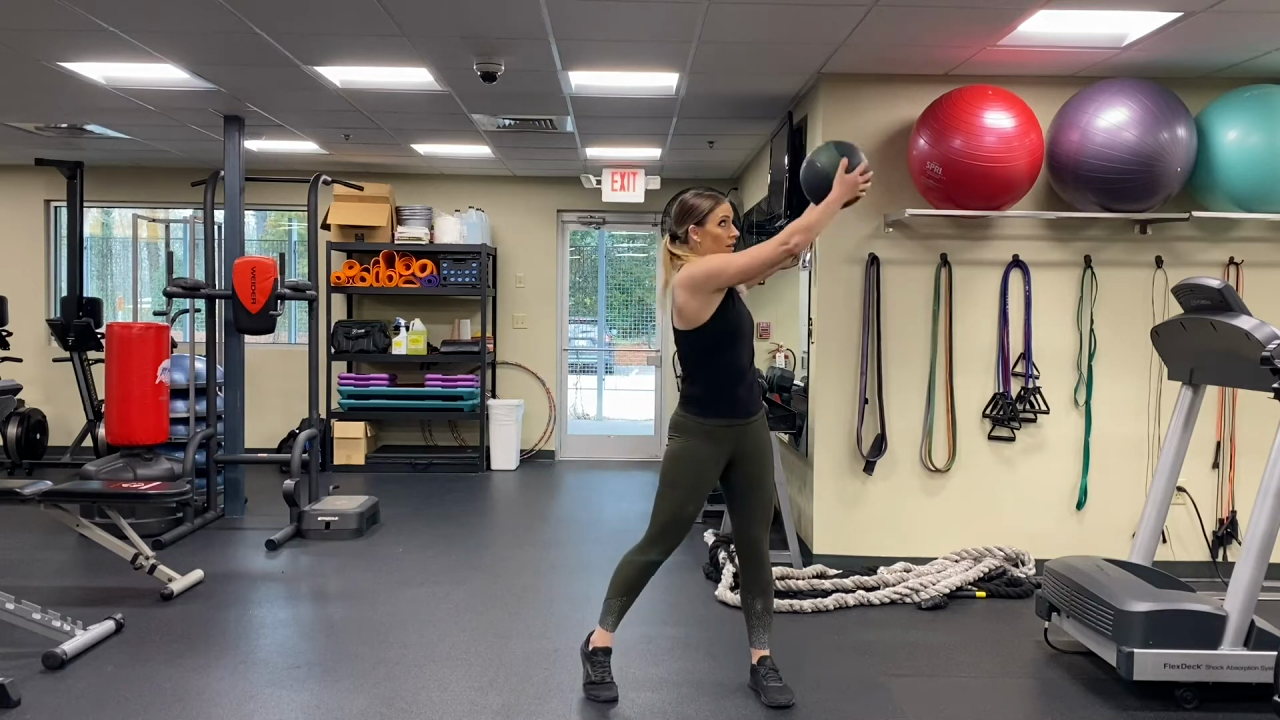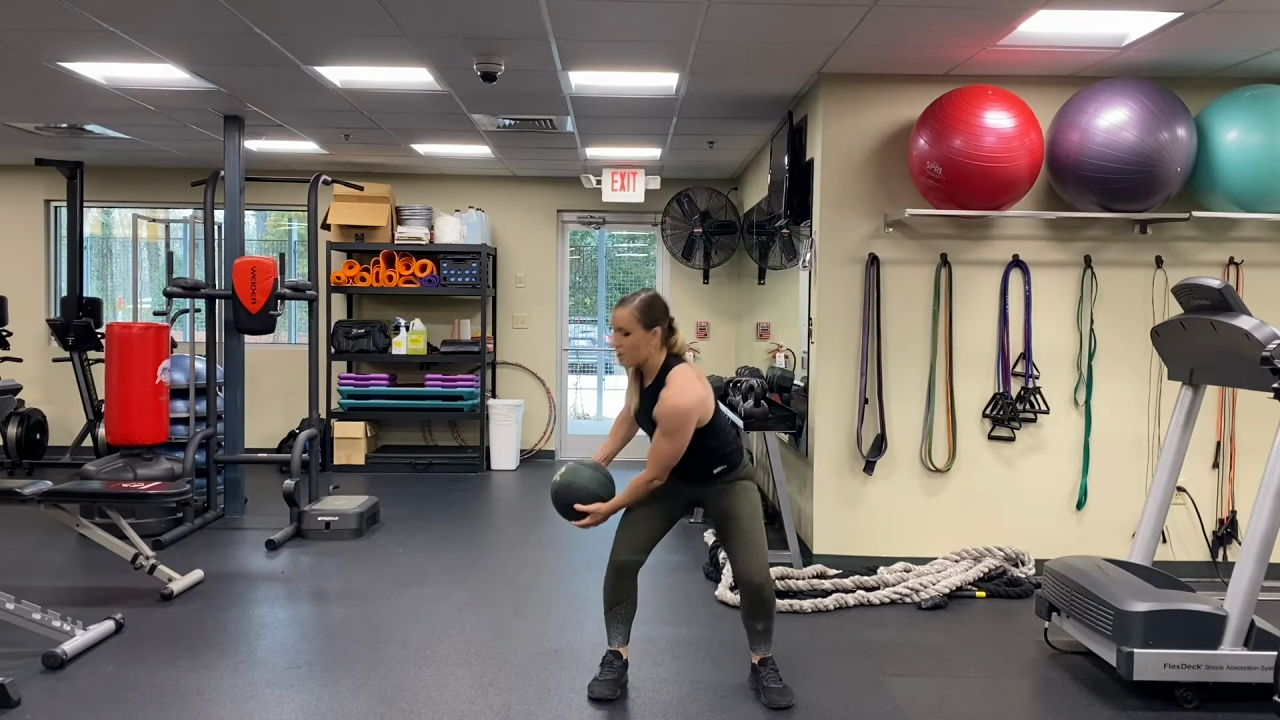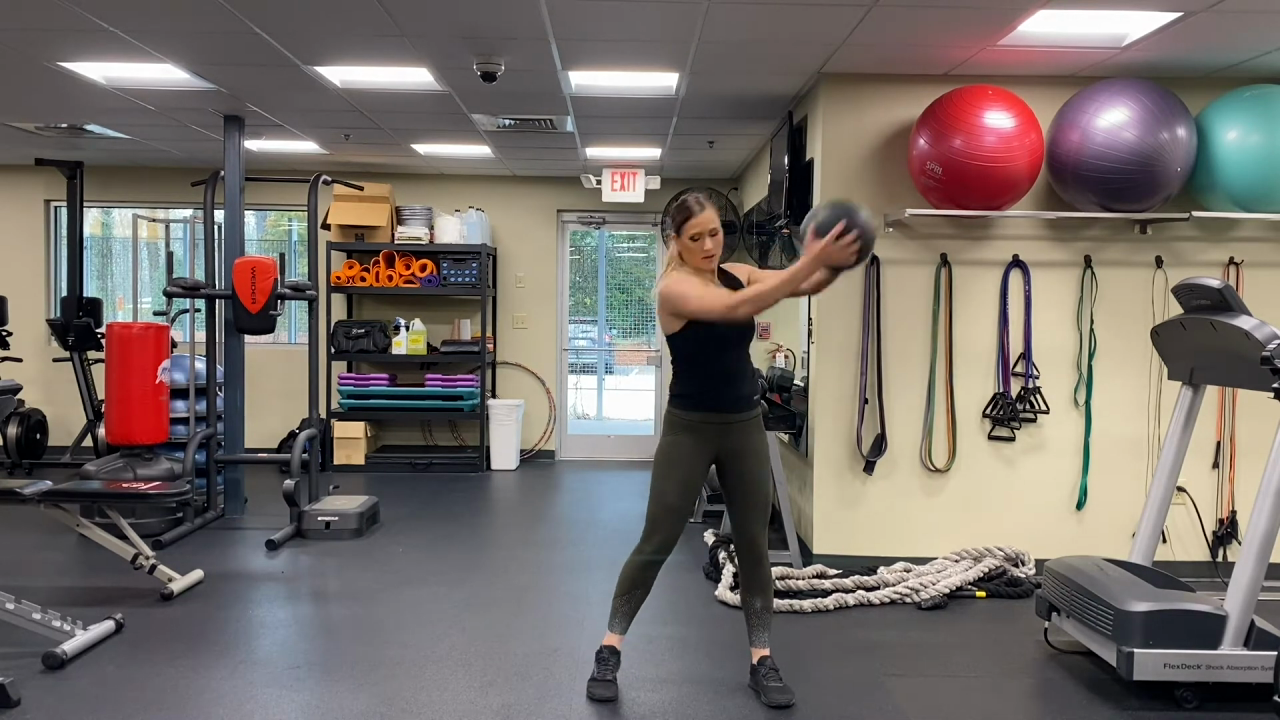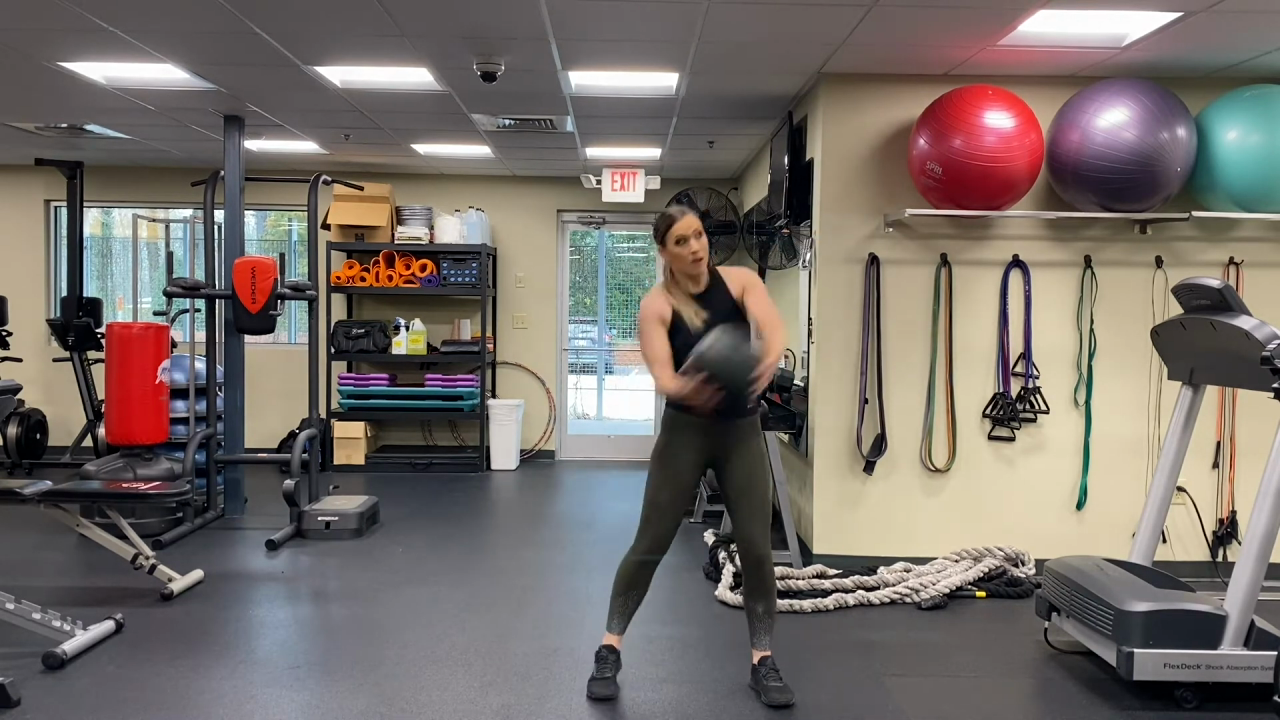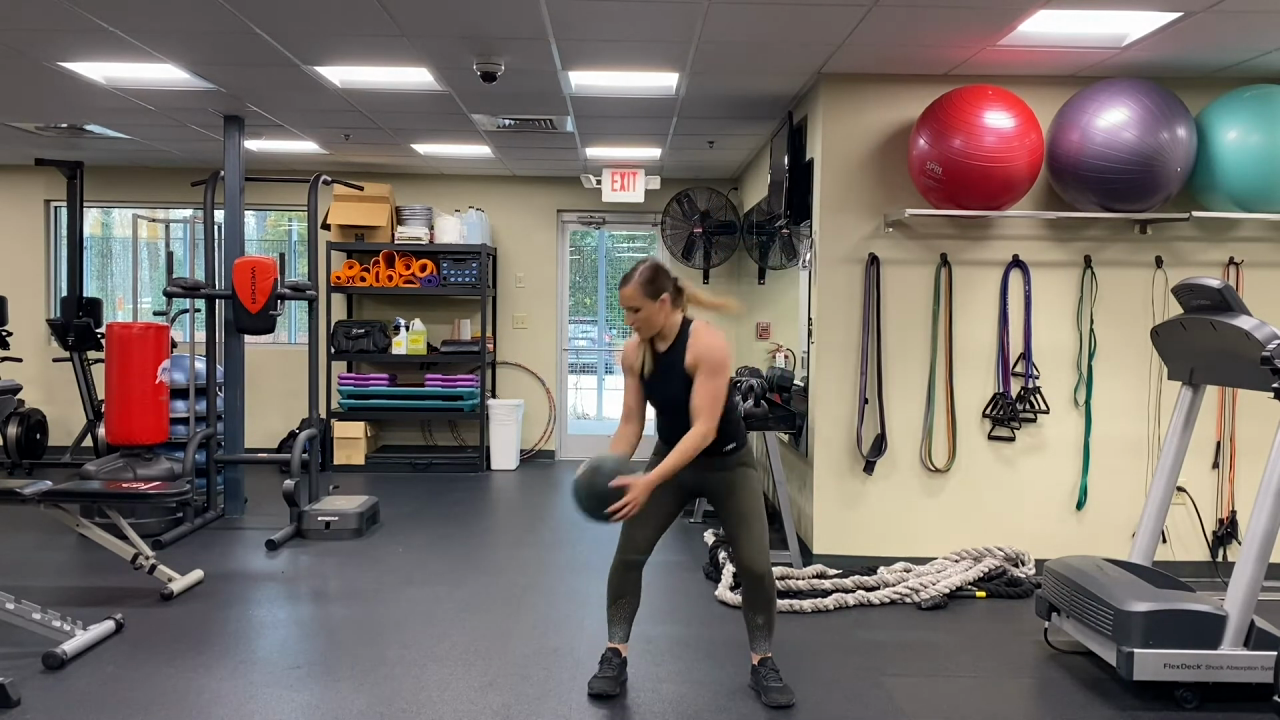
dt=1s
person 1, frame 1
left shoulder: (719, 274)
right shoulder: (697, 276)
left elbow: (782, 249)
right elbow: (786, 245)
left wrist: (833, 200)
right wrist: (837, 195)
left hip: (749, 428)
right hip: (701, 433)
left knee: (755, 546)
right knee: (659, 543)
left ankle: (761, 658)
right ankle: (598, 643)
person 1, frame 2
left shoulder: (680, 395)
right shoulder: (641, 368)
left elbow: (655, 474)
right elbow: (630, 415)
left wrist: (610, 508)
right wrist: (594, 464)
left hip: (725, 480)
right hip: (673, 478)
left knee: (755, 579)
right knee: (622, 561)
left ankle: (762, 662)
right ankle: (616, 657)
person 1, frame 3
left shoulder: (738, 274)
right shoulder: (674, 287)
left elbow: (799, 285)
right elbow: (735, 308)
left wrist: (834, 263)
right wrist: (804, 264)
left hip: (745, 426)
right hip: (690, 429)
left knee: (754, 544)
right knee: (656, 544)
left ankle: (761, 661)
right ankle: (609, 649)
person 1, frame 4
left shoulder: (739, 280)
right shoulder: (656, 304)
left elbow: (773, 329)
right elbow: (661, 377)
left wrist: (767, 361)
right wrist: (685, 389)
left hip: (740, 431)
right hip: (683, 429)
left knee: (756, 549)
right knee: (649, 546)
left ankle: (762, 660)
right ankle: (610, 649)
person 1, frame 5
left shoulder: (708, 344)
right shoulder: (634, 352)
left elbow: (704, 431)
right elbow: (632, 422)
left wrist: (649, 482)
left hip: (727, 463)
right hip: (672, 460)
left knee: (755, 567)
right knee: (628, 553)
left ankle: (762, 661)
right ankle: (615, 653)
